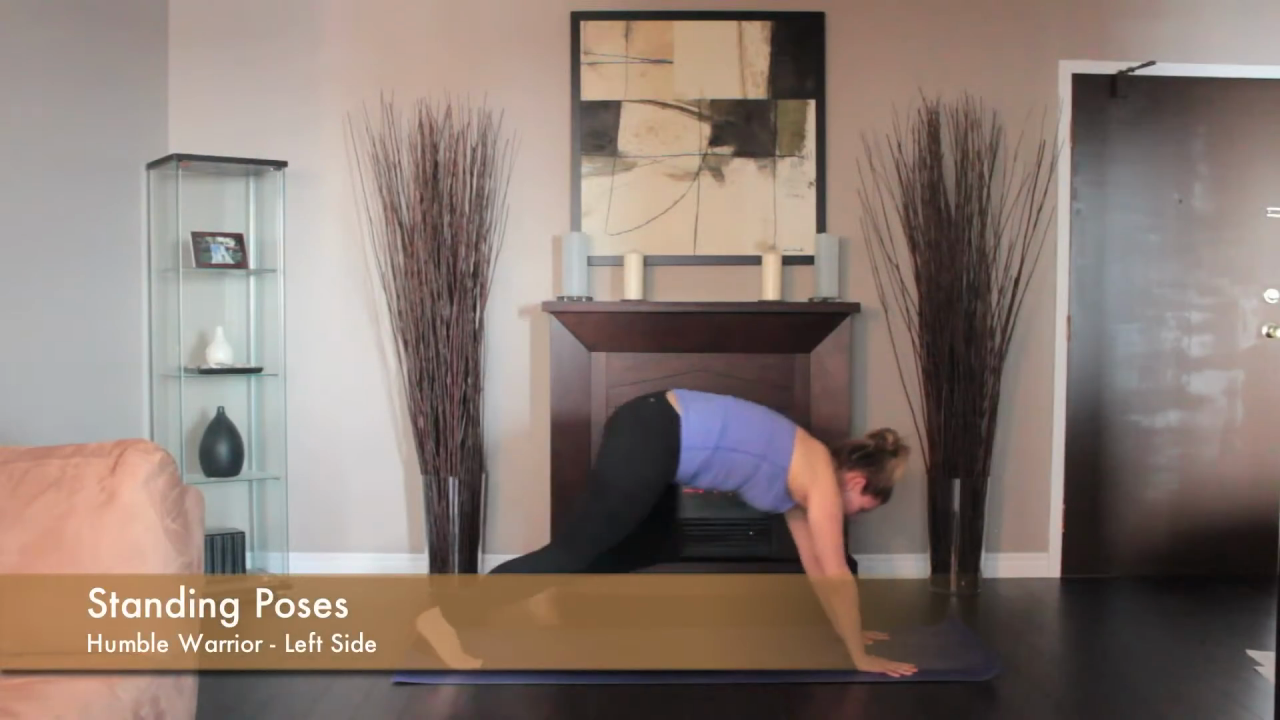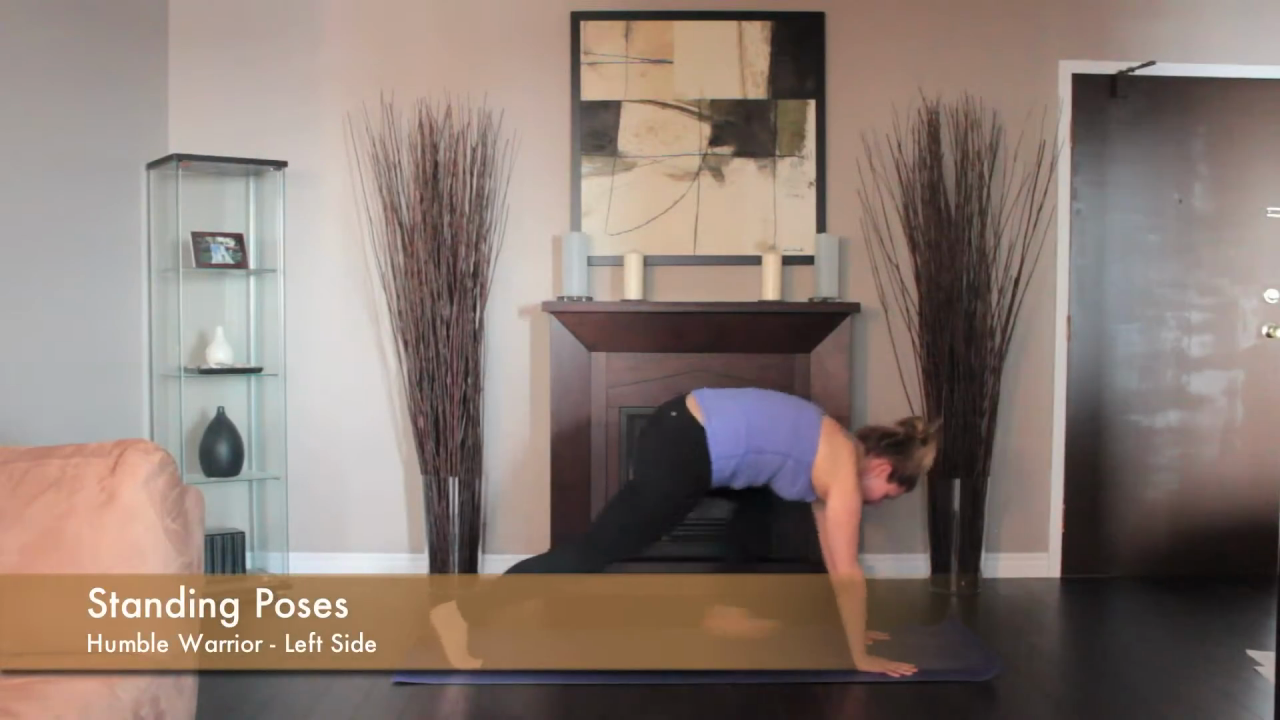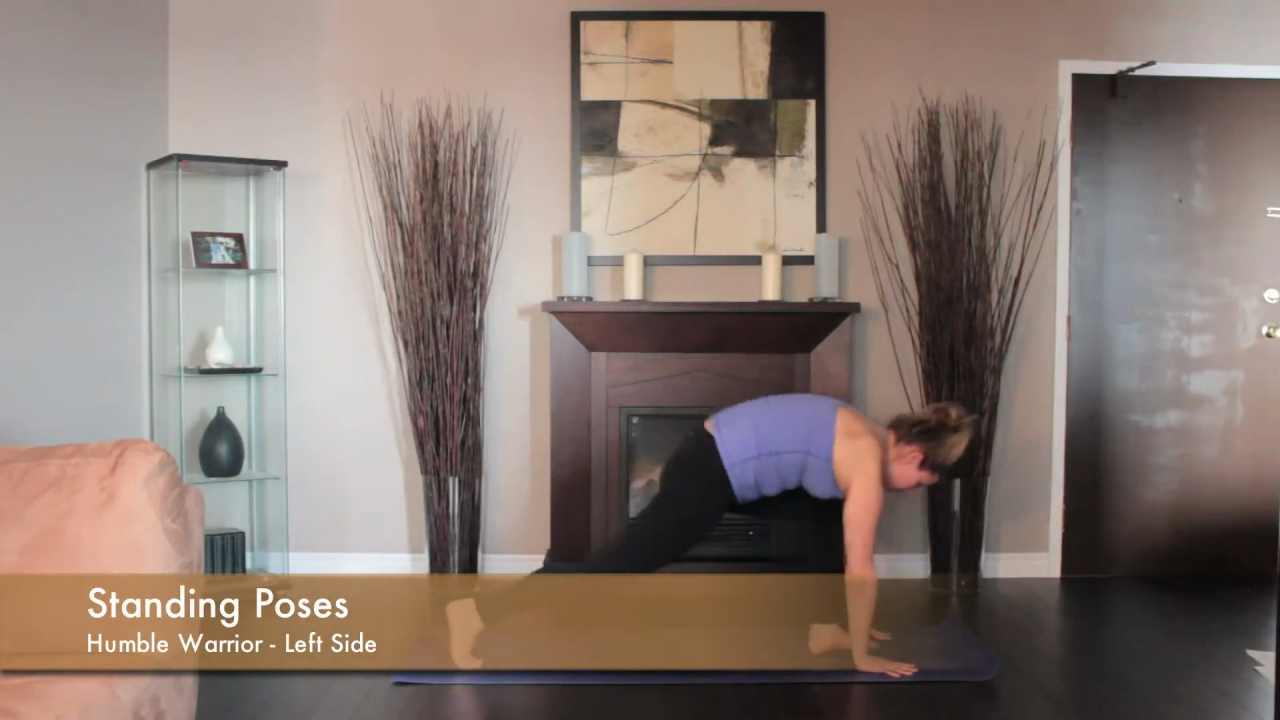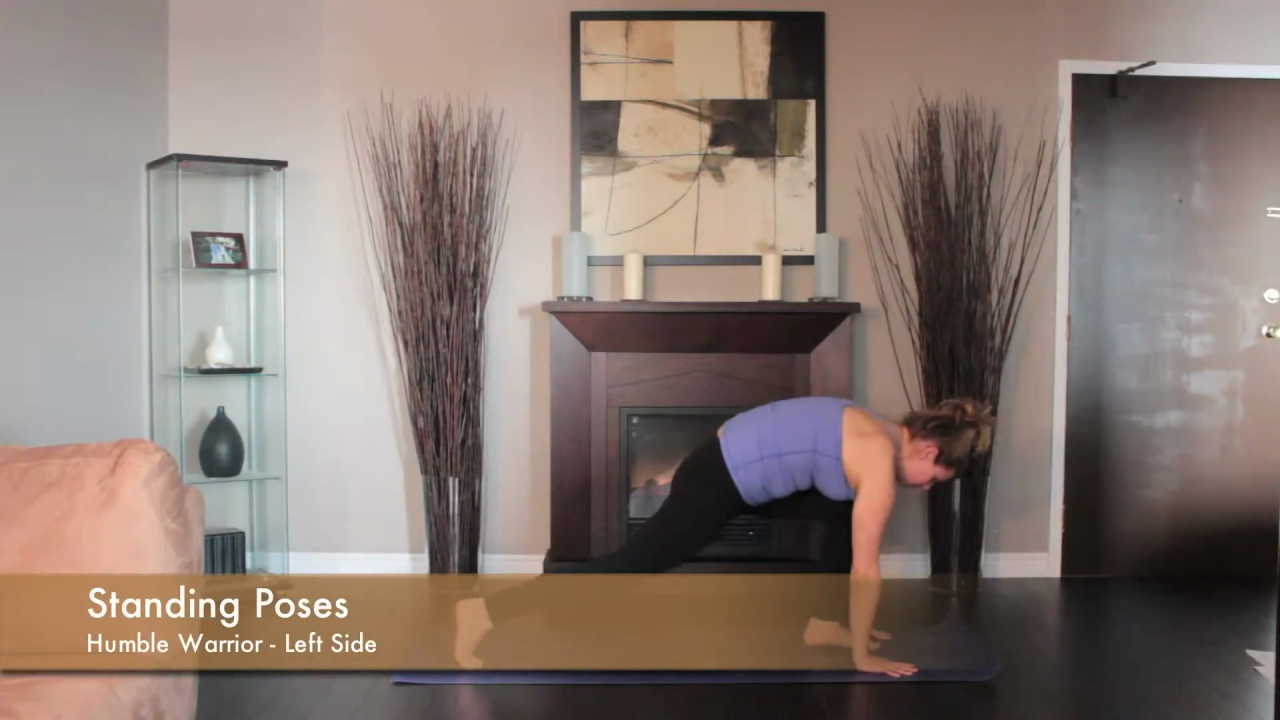
dt=0.2s
person 1, frame 1
left shoulder: (799, 477)
right shoulder: (822, 477)
left elbow: (812, 564)
right elbow: (836, 575)
left wrist: (848, 628)
right wrist: (861, 657)
left hip: (653, 425)
right hip: (652, 442)
left knee: (656, 542)
right knee: (579, 548)
right ankle: (445, 617)
person 1, frame 2
left shoulder: (830, 456)
right shoulder: (844, 467)
left elbow: (830, 549)
right elbow: (846, 572)
left wrist: (853, 625)
right wrist: (861, 656)
left hip: (684, 423)
right hip: (682, 450)
right knee: (597, 549)
right ankle: (458, 614)
person 1, frame 3
left shoulder: (865, 439)
right shoulder: (867, 459)
left elbow: (851, 544)
right elbow: (860, 568)
left wrist: (856, 627)
right wrist: (862, 655)
left hip: (718, 453)
right hip: (708, 474)
left knee: (829, 503)
right knee: (622, 562)
left ankle: (818, 628)
right ankle: (474, 613)
person 1, frame 4
left shoulder: (879, 436)
right shoulder: (880, 459)
left elbow: (857, 550)
right elbow: (865, 568)
left wrist: (856, 626)
right wrist: (861, 654)
left hip: (735, 467)
right hip: (717, 479)
left knee: (843, 507)
right knee: (631, 564)
left ankle: (821, 622)
right ankle: (484, 613)
